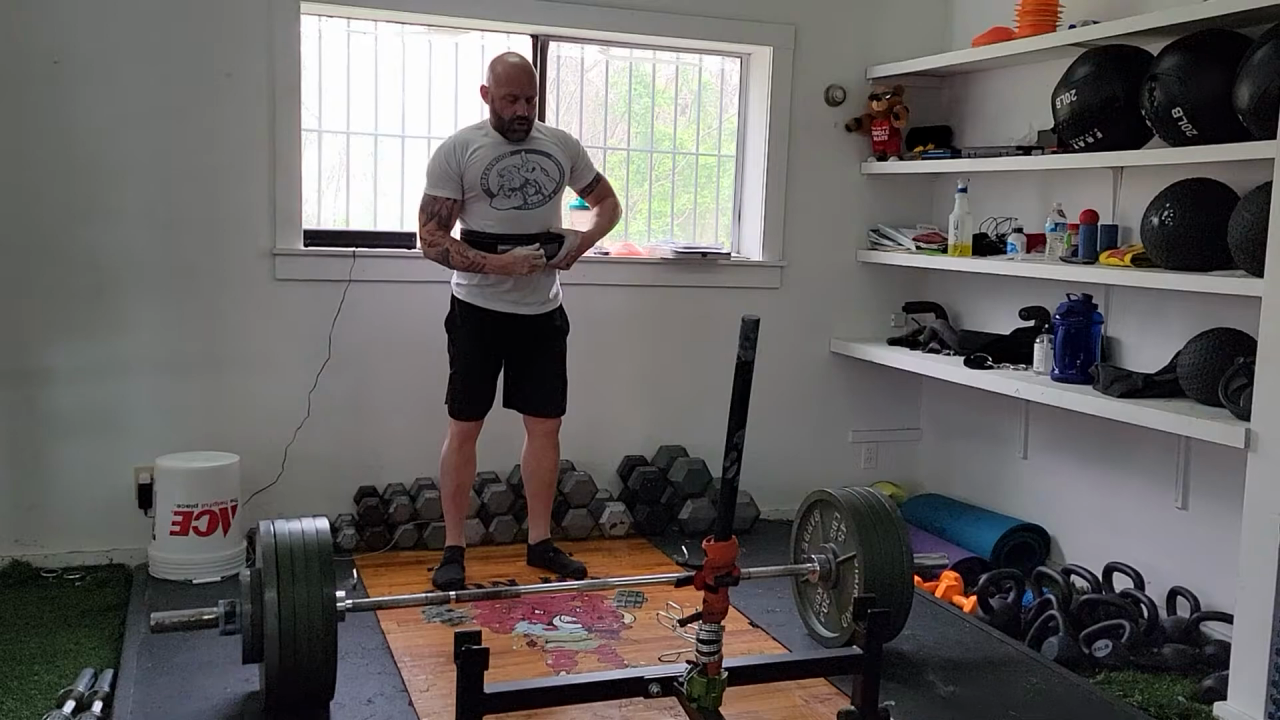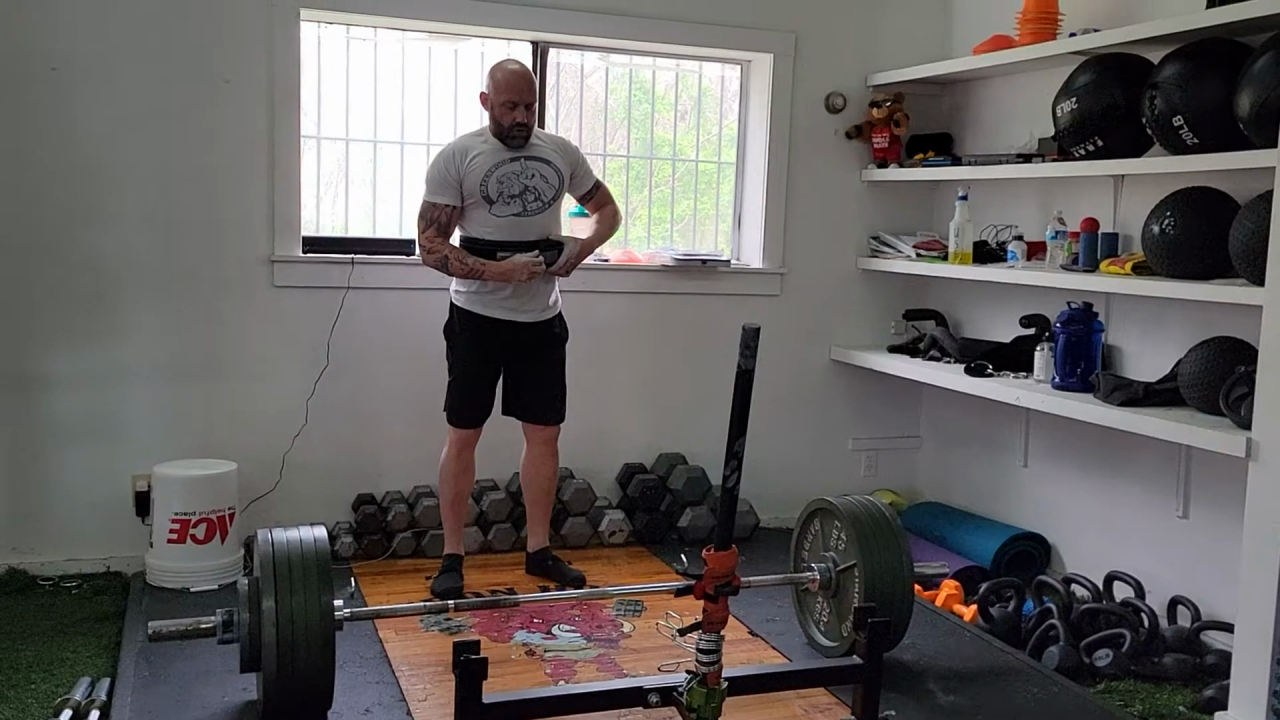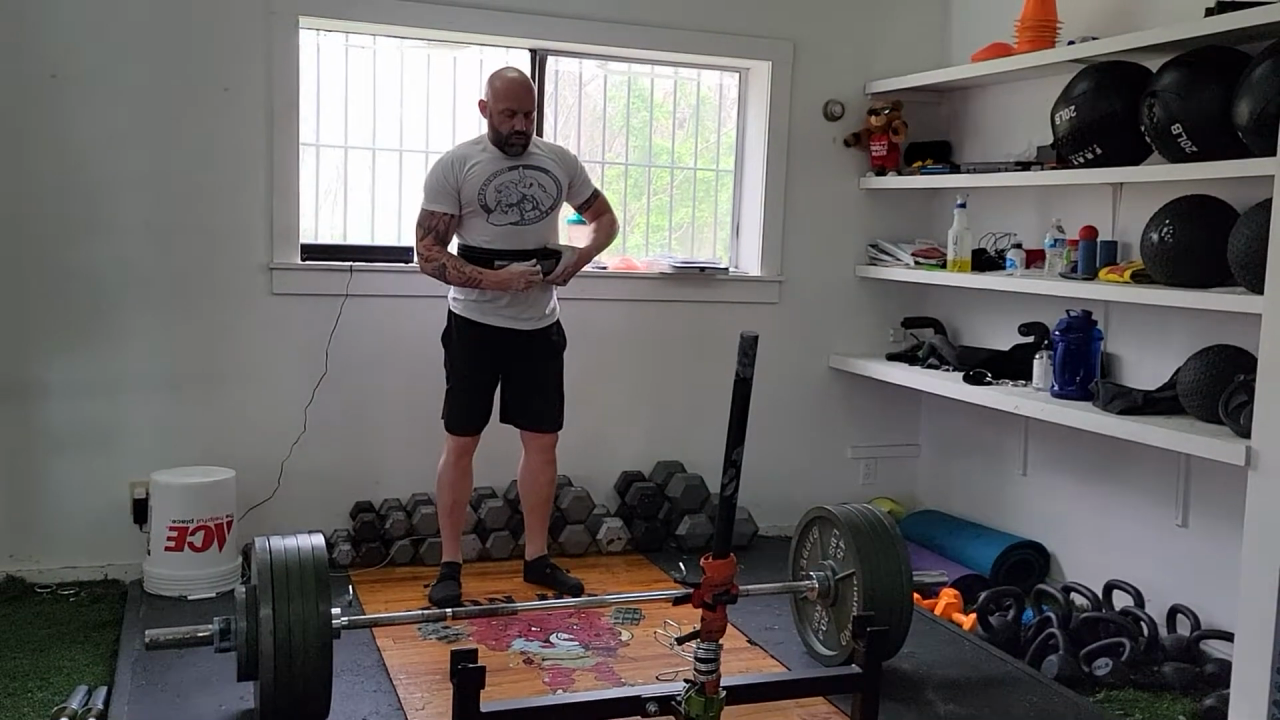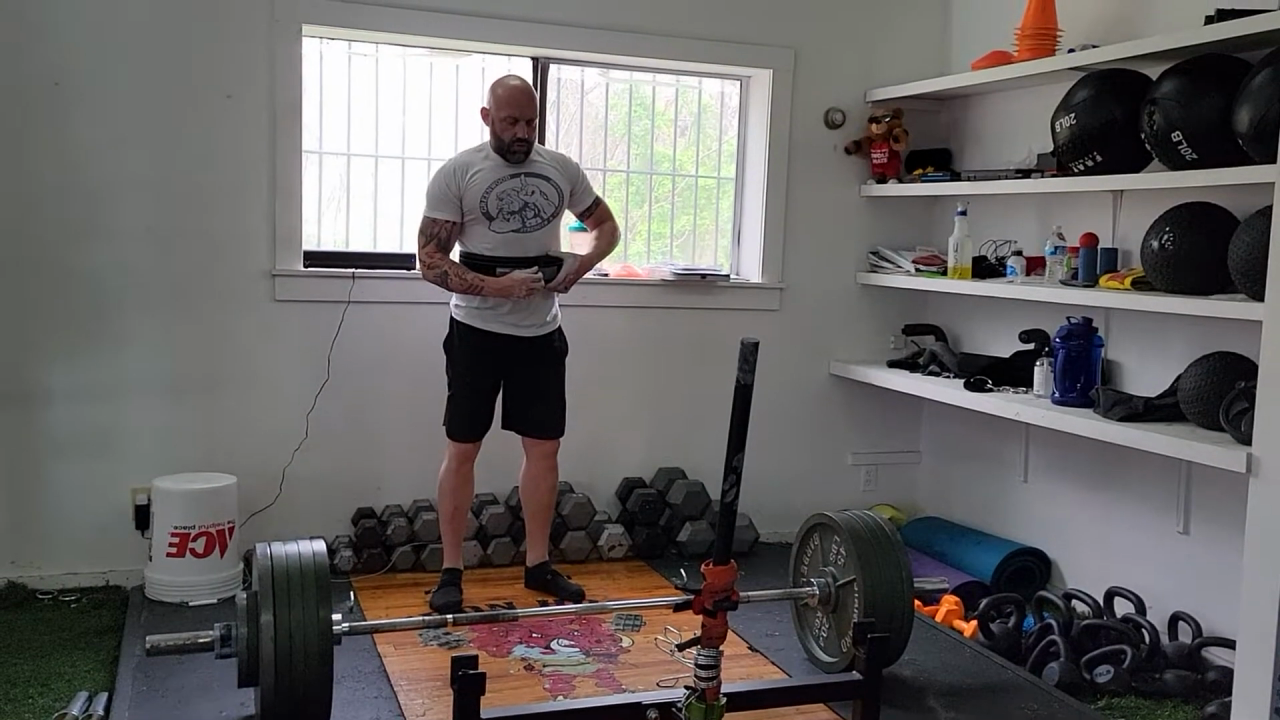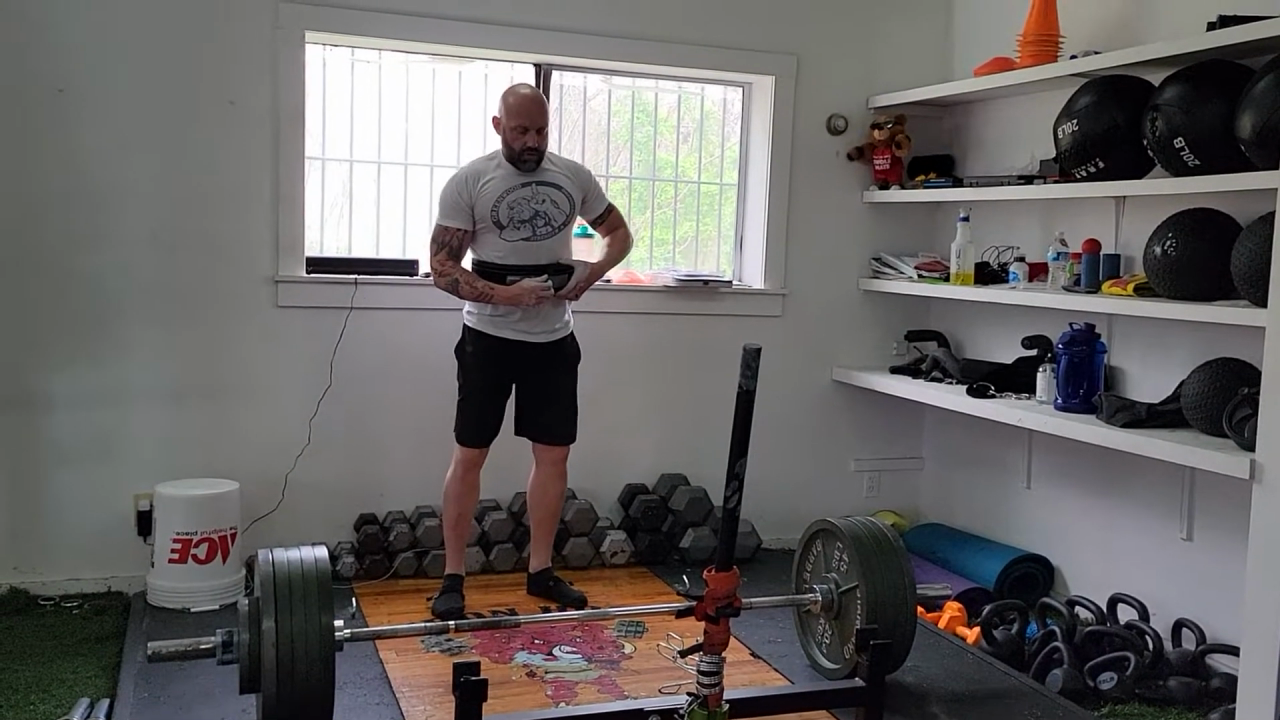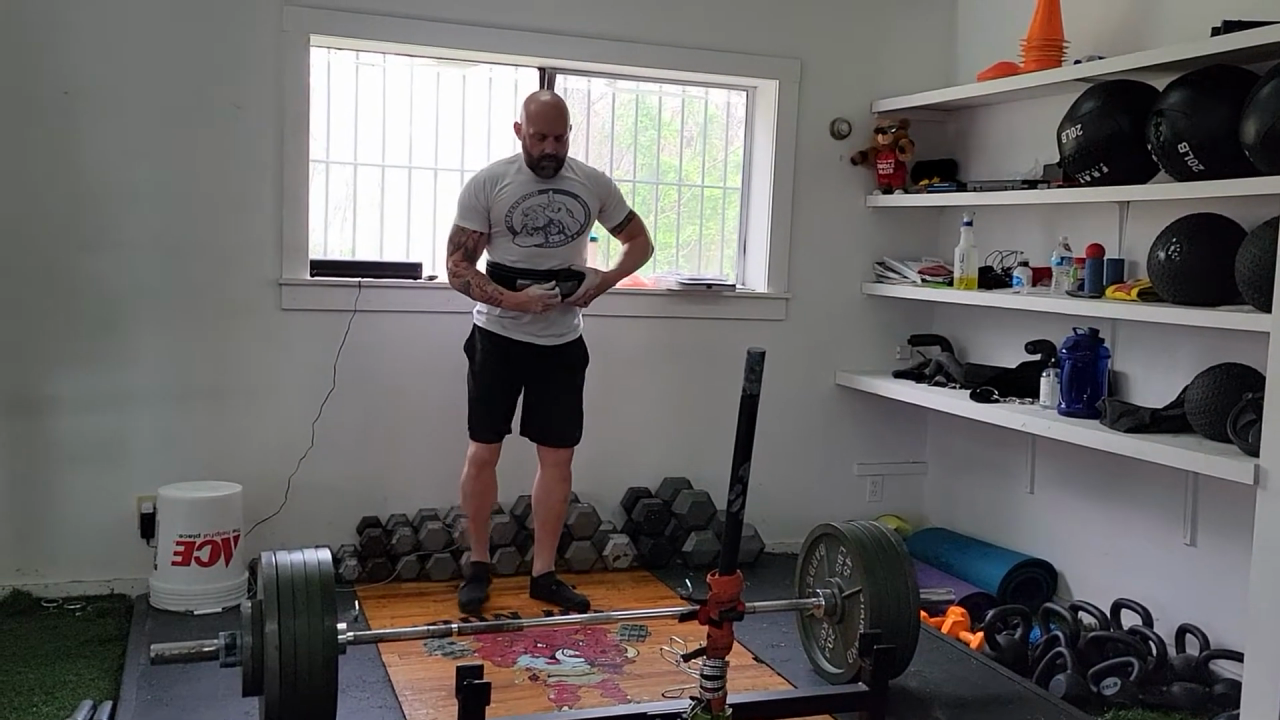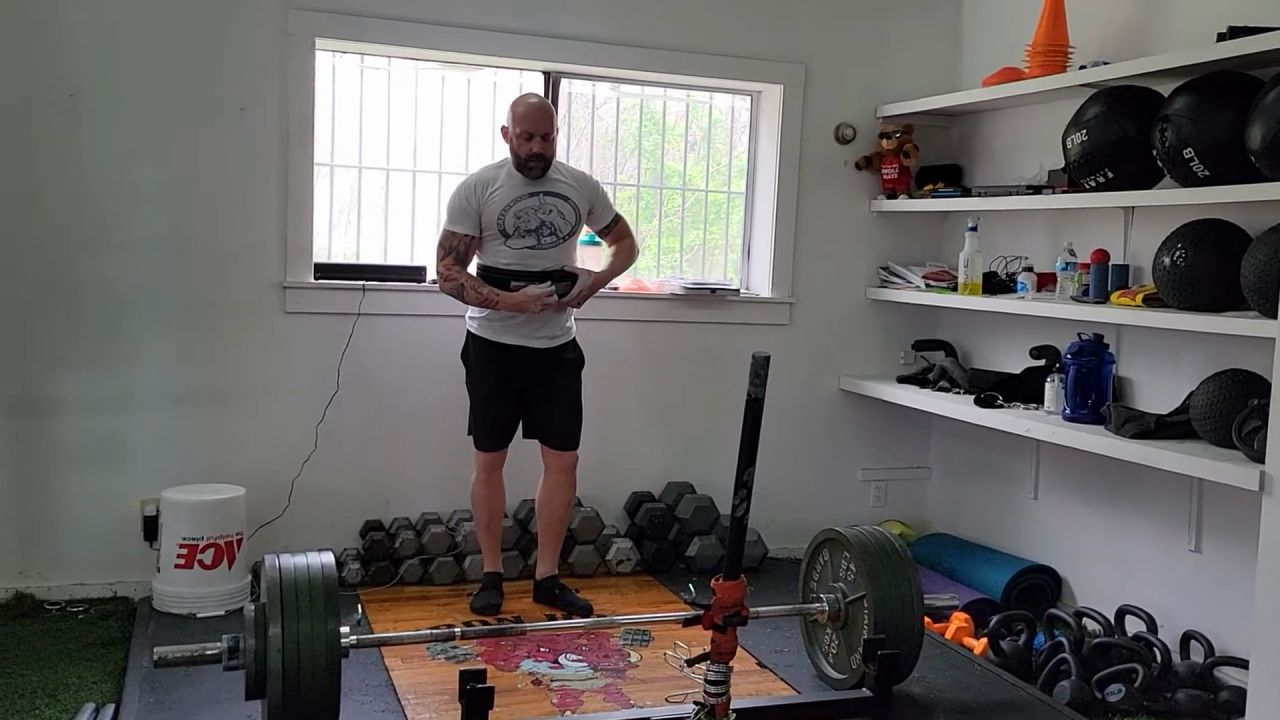
dt=0.3s
person 1, frame 1
left shoulder: (562, 145)
right shoulder: (457, 151)
left elbow: (609, 202)
right elbow: (432, 239)
left wrist: (583, 241)
right wrist: (498, 265)
left hip: (543, 311)
right hip: (479, 310)
left knee: (545, 426)
right knee: (464, 427)
left ankle: (540, 542)
right ankle: (453, 548)
person 1, frame 2
left shoulder: (562, 152)
right shoulder: (456, 158)
left elbow: (608, 209)
right elbow: (430, 245)
left wrist: (583, 246)
right wrist: (496, 272)
left hip: (542, 317)
right hip: (478, 316)
left knee: (544, 434)
right knee: (463, 435)
left ankle: (539, 550)
right ankle: (452, 556)
person 1, frame 3
left shoulder: (560, 161)
right shoulder: (455, 165)
left elbow: (606, 217)
right elbow: (429, 253)
left wrist: (581, 256)
right wrist: (494, 280)
left hip: (540, 325)
right hip: (476, 325)
left knee: (542, 441)
right knee: (461, 443)
left ankle: (537, 558)
right ankle: (450, 564)
person 1, frame 4
left shoulder: (562, 169)
right shoulder: (456, 174)
left elbow: (607, 225)
right elbow: (430, 260)
left wrist: (582, 263)
right wrist: (496, 288)
left hip: (542, 333)
right hip: (478, 332)
left knee: (543, 448)
right knee: (462, 449)
left ankle: (538, 564)
right ankle: (451, 571)
person 1, frame 5
left shoulder: (574, 176)
right shoulder: (469, 182)
left elbow: (620, 231)
right elbow: (442, 267)
left wrist: (593, 271)
right wrist: (505, 295)
left hip: (553, 339)
right hip: (489, 337)
left knee: (552, 454)
right knee: (469, 454)
left ankle: (541, 570)
right ankle: (452, 576)
person 1, frame 6
left shoulder: (594, 184)
right shoulder: (487, 184)
left elbow: (640, 241)
right elbow: (457, 267)
left wrist: (603, 280)
right wrist: (513, 300)
left hip: (561, 342)
right hip: (498, 337)
left knee: (557, 458)
right knee: (483, 453)
left ankle: (543, 572)
right ankle: (478, 565)
person 1, frame 7
left shoulder: (582, 187)
right shoulder: (477, 189)
left elbow: (626, 242)
right elbow: (448, 272)
left wrist: (596, 279)
right wrist: (509, 301)
left hip: (557, 345)
right hip: (493, 343)
left knee: (562, 462)
right knee: (489, 461)
left ankle: (547, 576)
right ankle: (492, 574)
